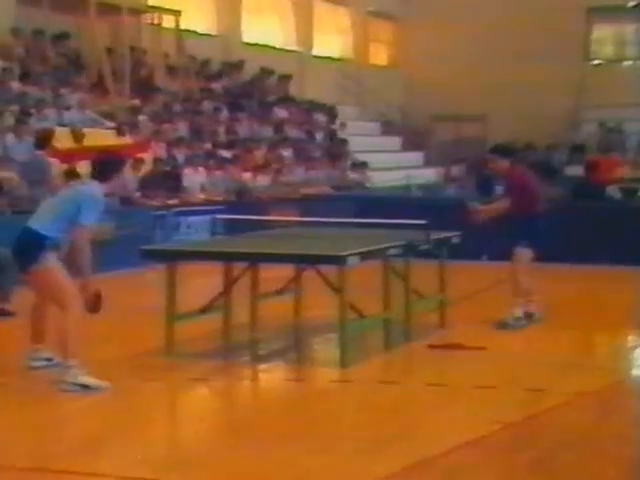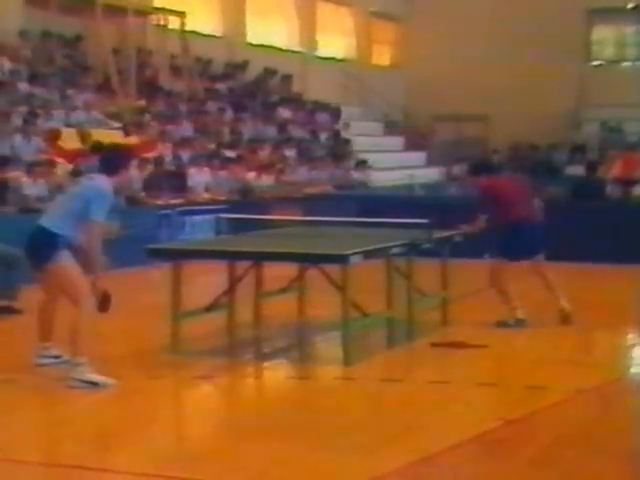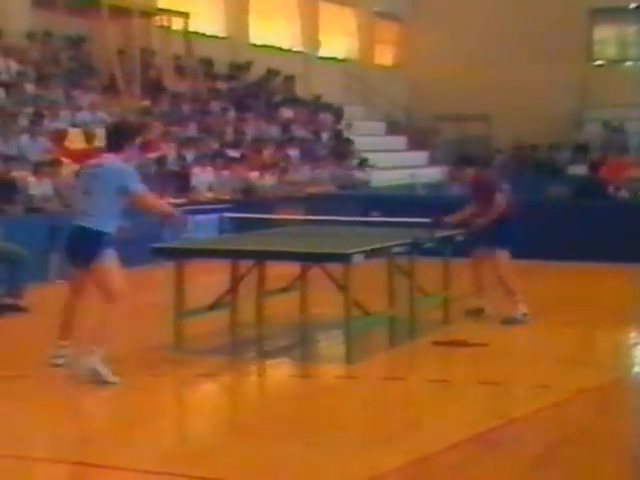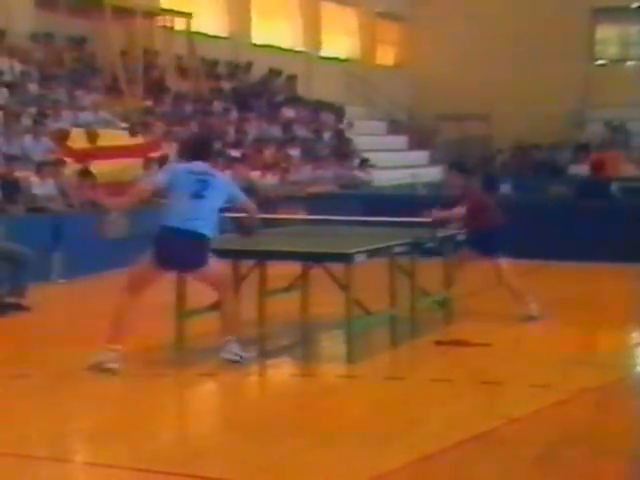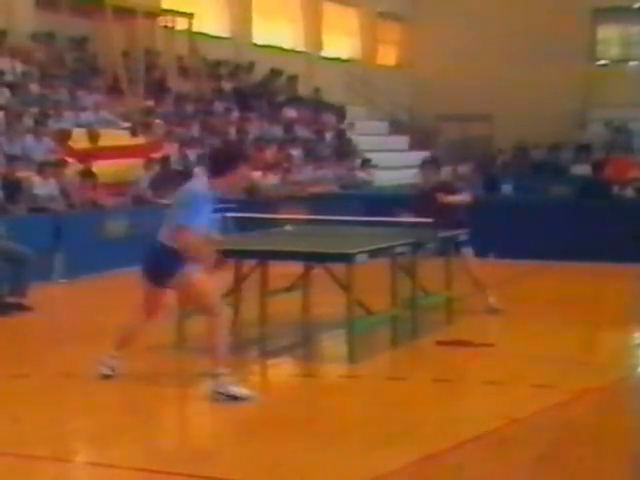
dt=0.7s
person 1, frame 1
left shoulder: (81, 189)
right shoulder: (94, 197)
right elbow: (81, 242)
right wrist: (86, 280)
left hip: (26, 241)
right hip: (37, 247)
left knee: (44, 297)
right knee: (72, 304)
left ankle: (37, 353)
right ankle: (71, 373)
person 1, frame 2
left shoulder: (89, 183)
right shoulder: (103, 192)
right elbow: (93, 238)
left wrist: (91, 258)
right wrist: (95, 276)
left hip: (39, 238)
right hip: (50, 244)
left knee: (52, 295)
right knee: (85, 301)
left ankle: (45, 351)
right ankle: (80, 369)
person 1, frame 3
left shoulder: (90, 168)
right shoulder: (122, 170)
right elbow: (149, 203)
right wrist: (174, 213)
left hip: (78, 235)
right hip: (96, 241)
left knee: (76, 294)
right knee: (117, 299)
left ankle: (61, 350)
right ankle: (92, 357)
person 1, frame 4
left shoulder: (174, 170)
right shoulder: (222, 180)
left elbow: (144, 189)
right elbow: (250, 209)
left wrist: (115, 204)
right wrist: (253, 220)
left hip: (167, 241)
right hip: (197, 247)
left knee: (129, 294)
right knee: (226, 288)
left ankle: (112, 353)
right ankle: (230, 346)
person 1, frame 5
left shoulder: (204, 188)
right shoulder: (198, 193)
right elbow: (182, 238)
right wrist: (208, 262)
left hip: (157, 258)
right hip: (170, 261)
left knee: (148, 313)
right knee: (219, 313)
left ankle: (111, 360)
right ankle: (221, 379)
person 2, frame 1
left shoulder: (515, 176)
right shoulder: (514, 175)
left elbow: (504, 205)
right elbow: (507, 205)
left wrist: (481, 209)
right wrist: (486, 214)
left hip: (530, 224)
right hip: (525, 223)
left knee: (518, 267)
right knee: (523, 268)
left ankle: (518, 315)
right ankle: (531, 309)
person 2, frame 2
left shoulder: (486, 188)
right shoulder: (517, 180)
left elbow: (483, 220)
right elbow: (536, 203)
left wrist: (470, 229)
right wrist: (537, 221)
left hip: (511, 229)
right hip: (530, 227)
left knee: (496, 276)
right knee: (541, 270)
left ankle: (517, 315)
right ankle: (563, 307)
person 2, frame 3
left shoulder: (484, 179)
right shoulder: (477, 181)
left elbow: (501, 202)
right elbow: (475, 206)
left wrist: (484, 220)
right wrist: (455, 219)
left hip: (500, 223)
right hip: (492, 224)
left knee: (500, 267)
right knee: (476, 260)
left ankle: (520, 309)
right ankle: (480, 304)
person 2, frame 4
left shoulder: (471, 193)
right shoulder: (462, 194)
left elbow: (460, 212)
right elbow: (463, 219)
left wrist: (437, 215)
left hip: (492, 234)
right hip: (478, 234)
left knee: (504, 276)
right knee: (455, 263)
left ankle: (530, 306)
person 2, frame 5
left shoulder: (447, 187)
right shoulder: (420, 195)
left elbow: (467, 198)
right elbow: (413, 217)
left wrist: (448, 199)
left hip: (457, 231)
left knee: (470, 268)
left ankle: (489, 298)
